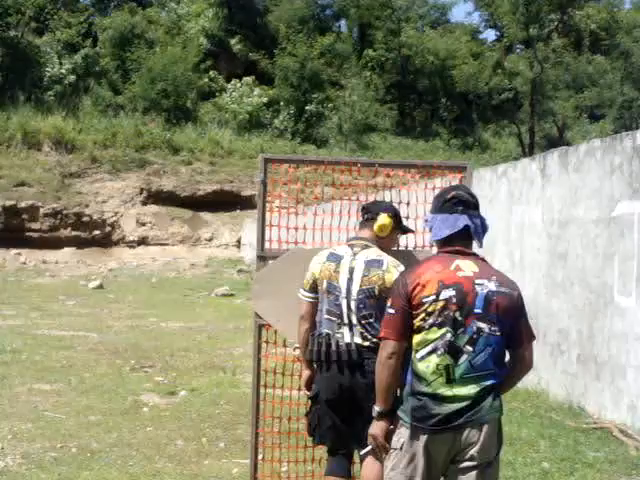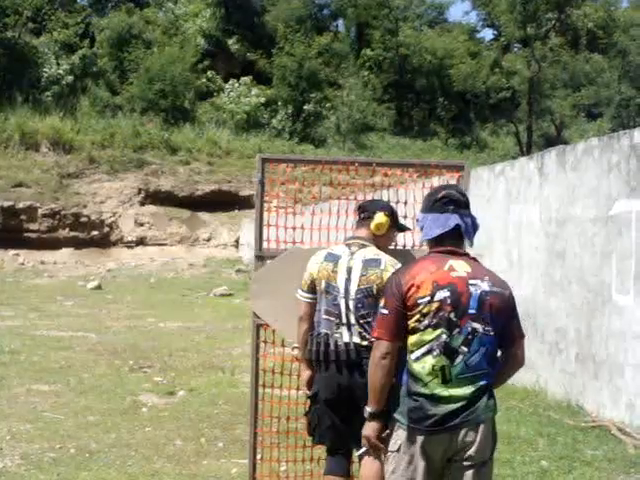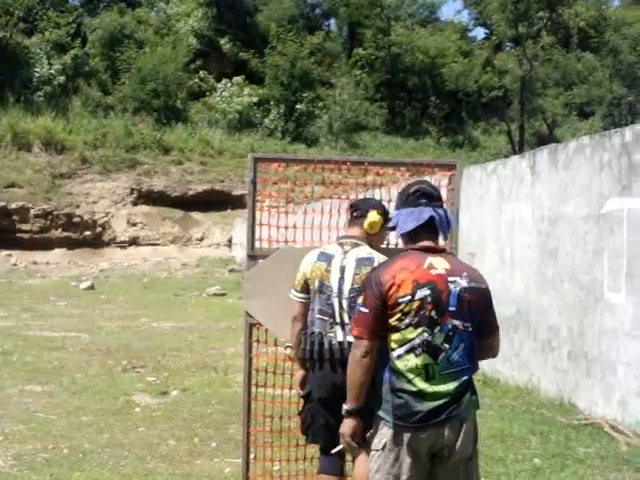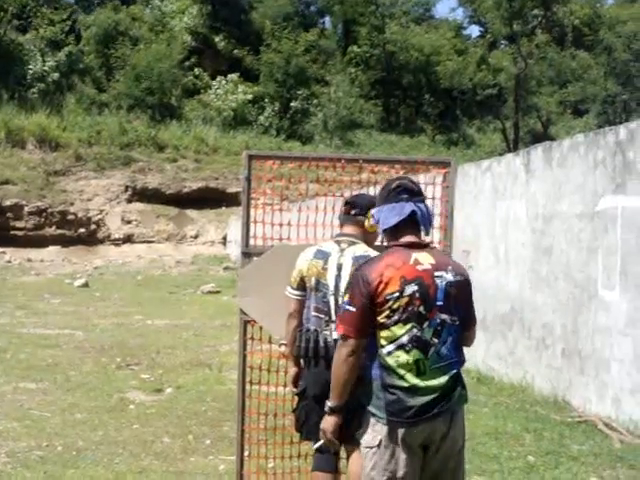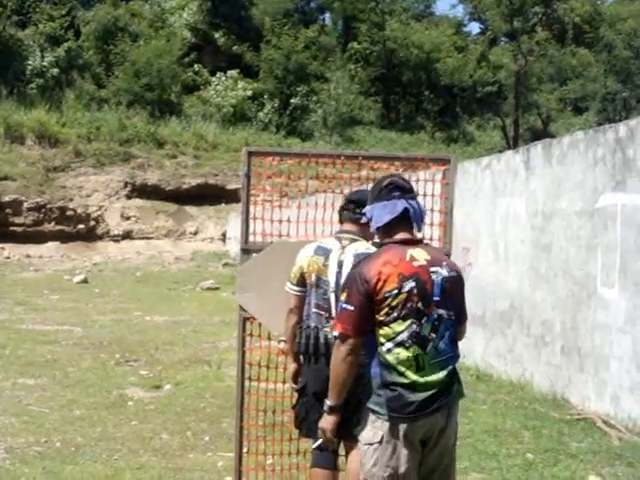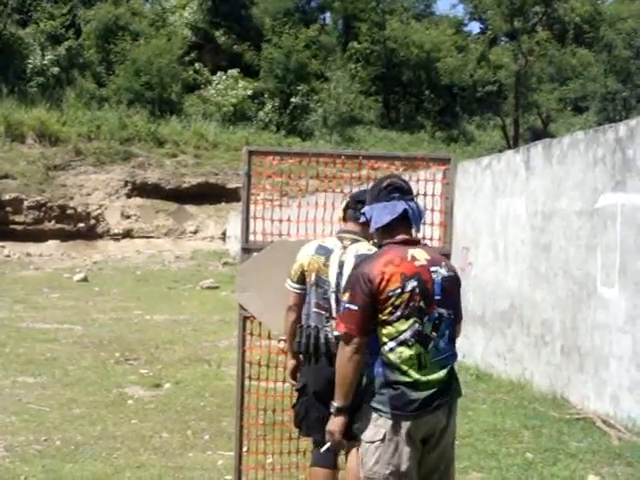
dt=0.2s
person 1, frame 1
left shoulder: (413, 278)
right shoulder: (504, 286)
left elbow: (390, 353)
right elbow: (524, 359)
left wrist: (380, 414)
left hip: (422, 419)
right hip: (480, 421)
person 1, frame 2
left shoulder: (406, 278)
right shoulder: (496, 285)
left elbow: (384, 354)
right elbow: (515, 357)
left wrist: (373, 414)
left hip: (418, 420)
right hip: (474, 421)
person 1, frame 3
left shoulder: (385, 276)
right shoulder: (472, 278)
left elbow: (364, 351)
right elbow: (490, 348)
left wrist: (352, 412)
left hip: (402, 417)
right hip: (456, 414)
person 1, frame 4
left shoulder: (371, 273)
right shoulder: (455, 272)
left elbow: (350, 348)
right elbow: (468, 337)
left wrist: (334, 409)
left hip: (394, 414)
right hip: (447, 408)
person 1, frame 5
left shoulder: (368, 271)
right shoulder: (448, 267)
left elbow: (348, 347)
right elbow: (459, 332)
left wrist: (332, 408)
left hip: (393, 410)
right hip: (444, 402)
person 1, frame 6
left shoulder: (370, 271)
right shoulder: (444, 267)
left elbow: (352, 346)
left wrist: (339, 409)
left hip: (394, 408)
right hip: (442, 401)
person 2, frame 1
left shoulder: (322, 260)
right shoulder: (390, 268)
left elbow: (306, 317)
left wrist: (307, 365)
left hip: (330, 368)
right hip: (372, 368)
left knee: (337, 449)
person 2, frame 2
left shoulder: (320, 260)
right shoulder: (388, 267)
left elbow: (305, 318)
left wrist: (306, 365)
left hip: (329, 367)
right hip: (371, 367)
left knee: (337, 449)
person 2, frame 3
left shoulder: (313, 260)
right shoulder: (380, 265)
left elbow: (298, 318)
left wrist: (299, 365)
left hip: (323, 366)
left knee: (329, 447)
right knee: (365, 446)
person 2, frame 4
left shoulder: (309, 257)
left elbow: (294, 314)
left wrist: (294, 362)
left hip: (318, 364)
left knee: (324, 444)
right knee: (359, 444)
person 2, frame 5
left shoulder: (309, 253)
left elbow: (294, 310)
left wrist: (293, 358)
left hip: (318, 359)
left knee: (323, 441)
right knee: (358, 440)
person 2, frame 6
left shoulder: (310, 251)
left elbow: (294, 307)
left wrist: (292, 354)
left hip: (318, 358)
left knee: (323, 440)
right knee: (358, 439)
